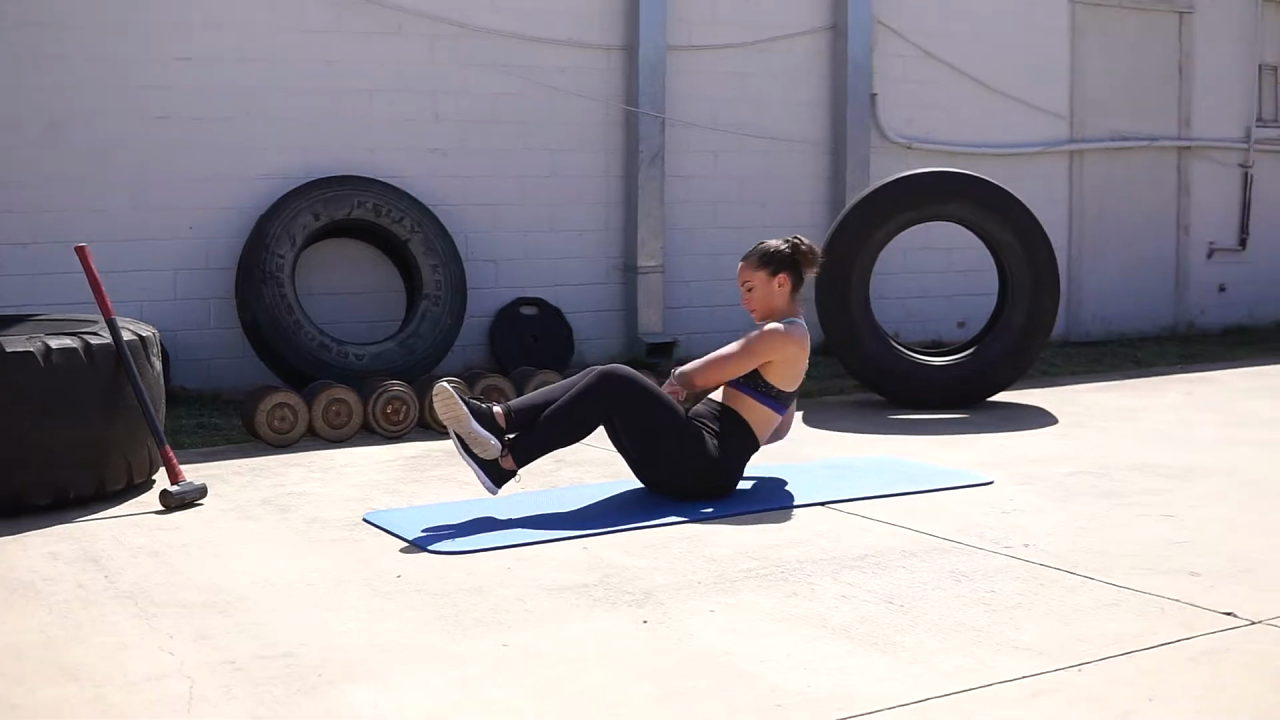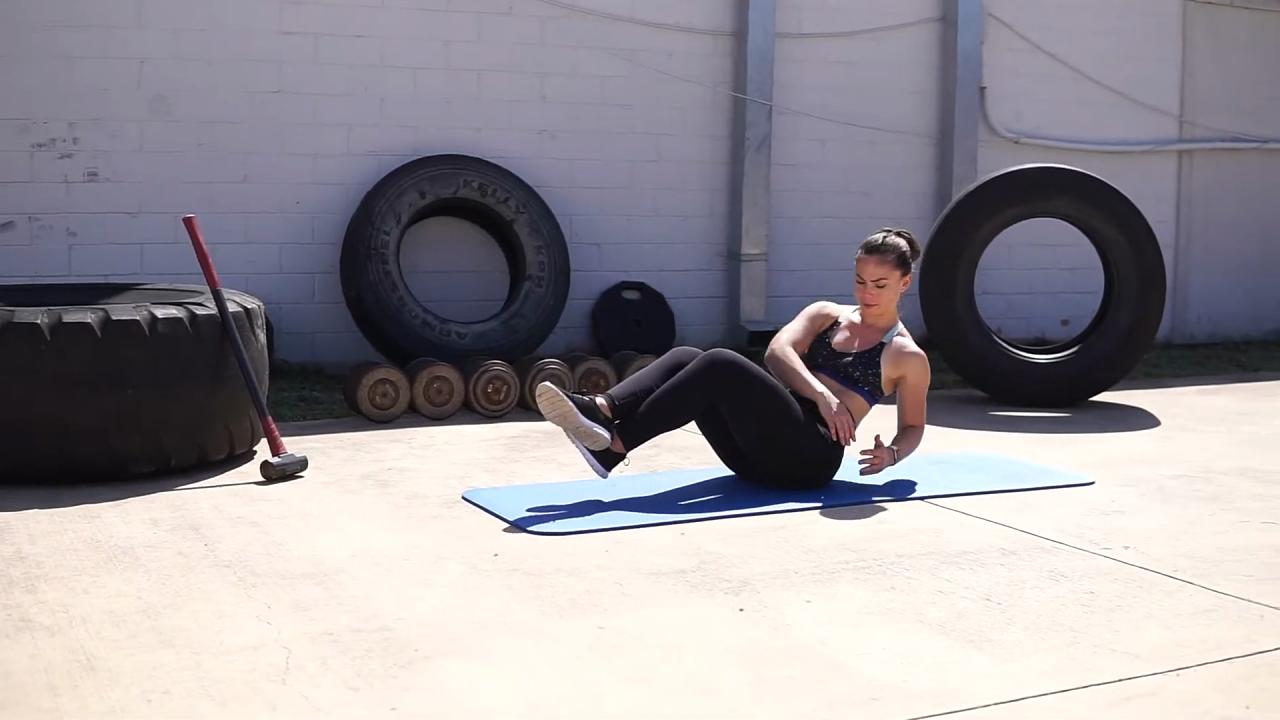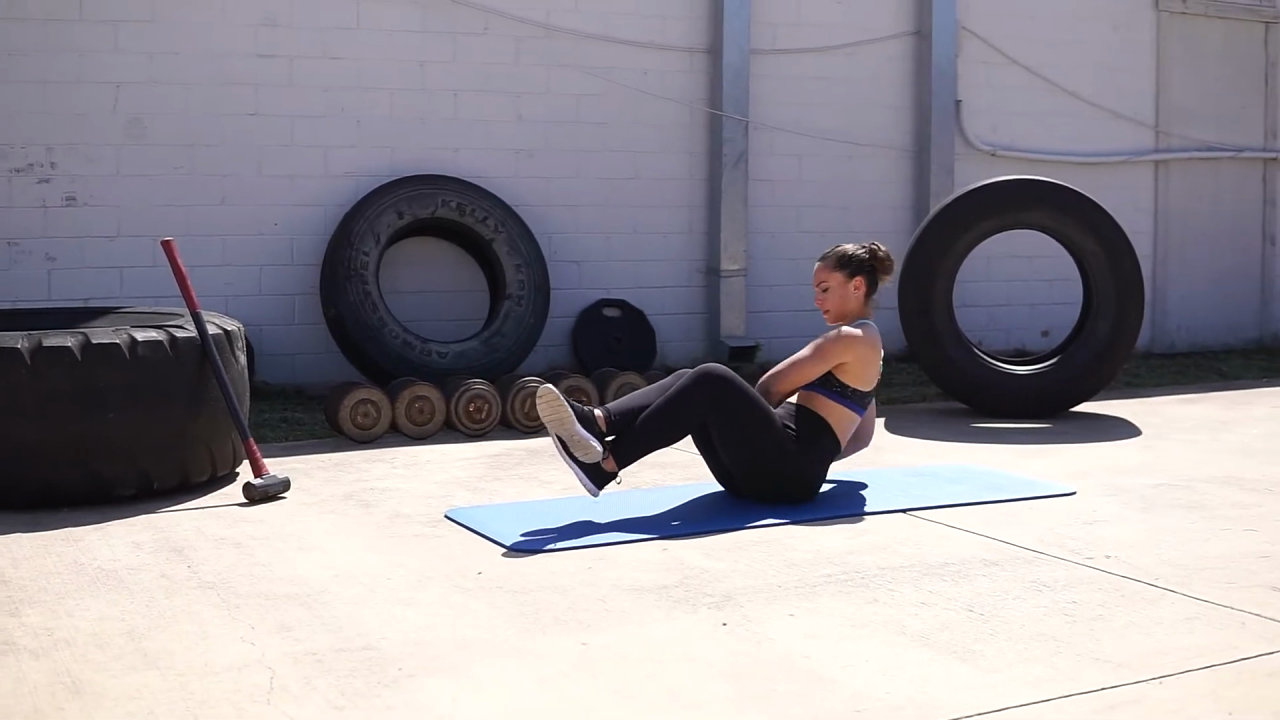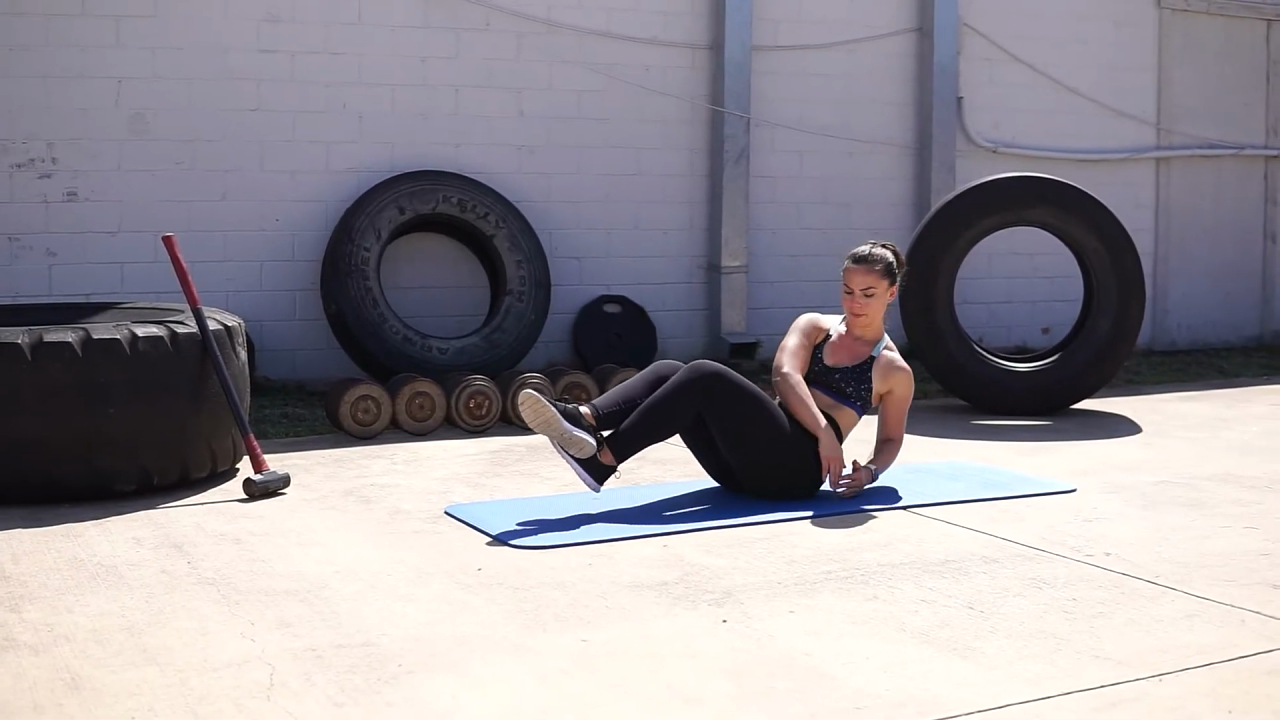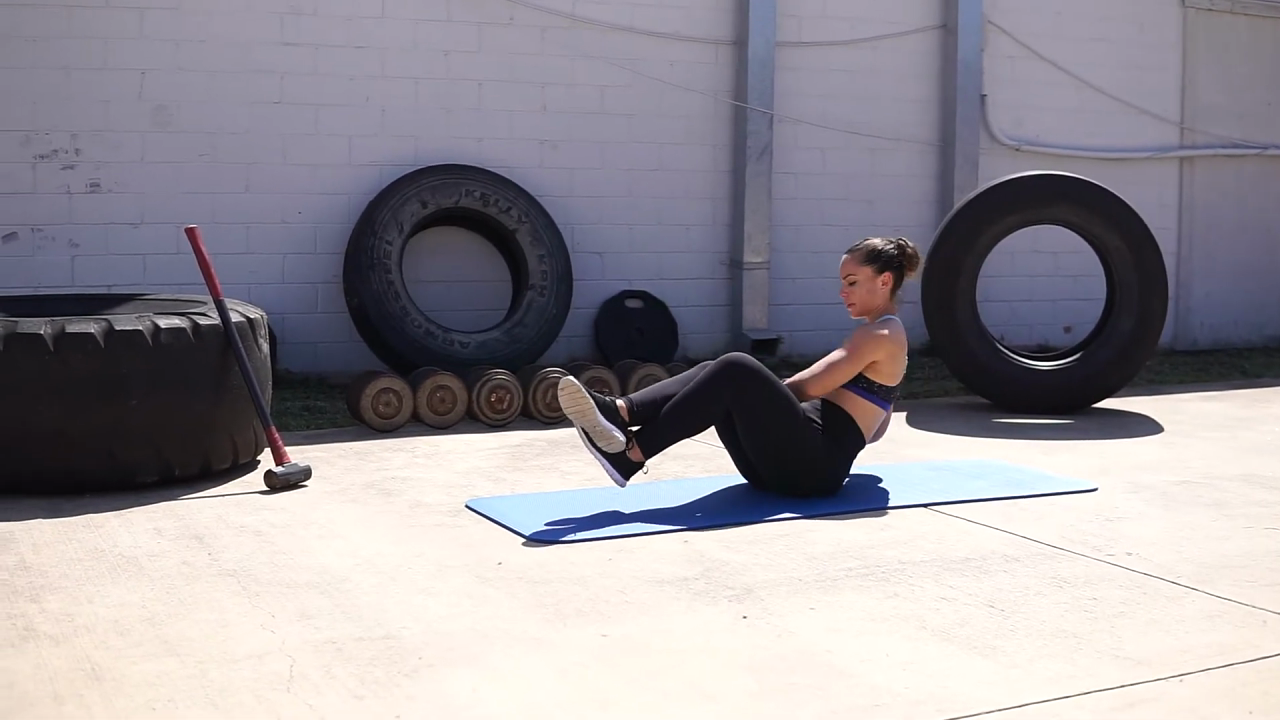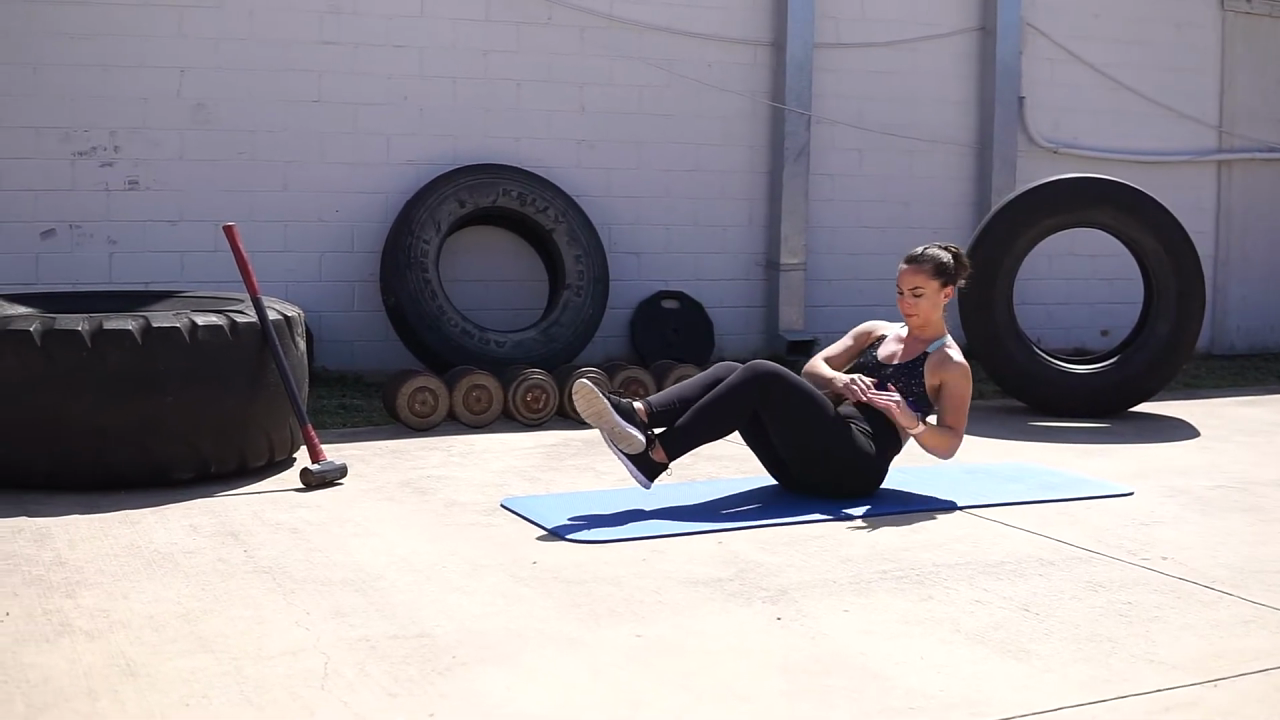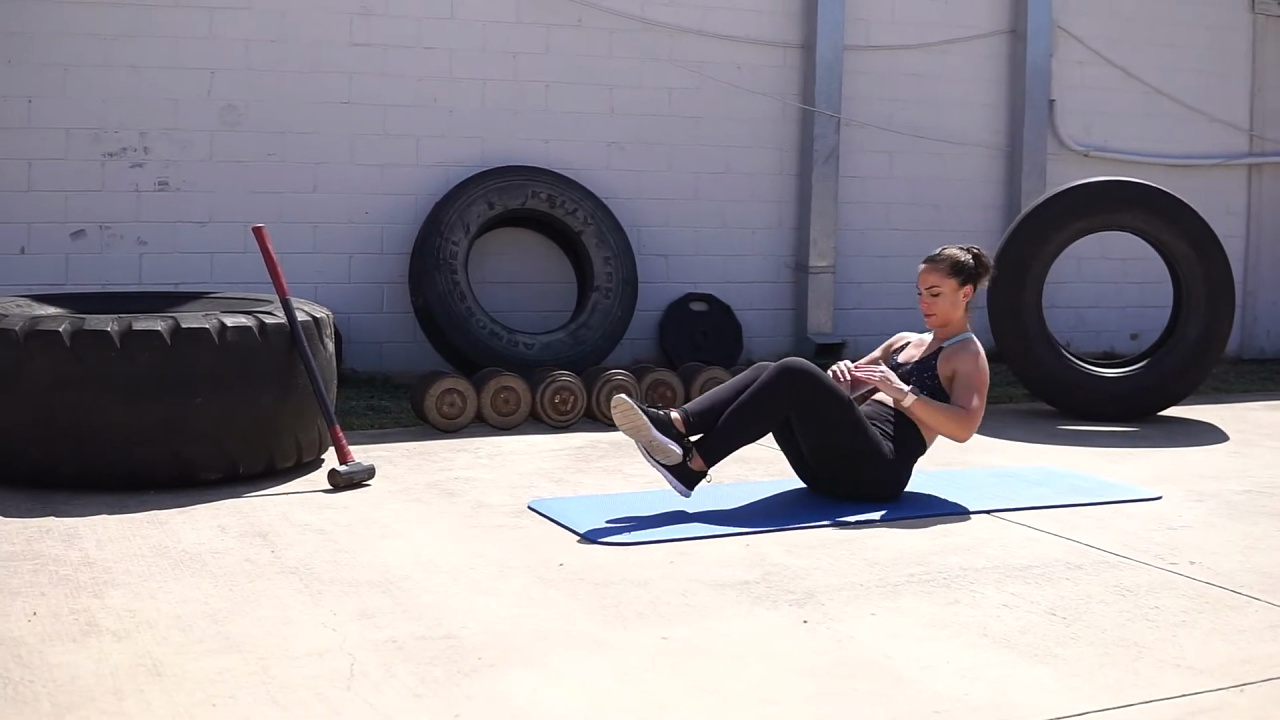
dt=0.7s
person 1, frame 1
left shoulder: (778, 337)
right shoulder: (786, 341)
left elbow: (696, 377)
right elbow: (778, 427)
left wrist: (676, 383)
left hip: (705, 468)
right hip: (690, 459)
left knee: (614, 381)
right knee: (598, 379)
left ankle: (506, 461)
right ankle: (496, 419)
person 1, frame 2
left shoulder: (907, 355)
right shoulder: (827, 315)
left elbow: (913, 428)
right elbow: (778, 353)
left wrist: (890, 454)
right wrist: (822, 395)
left hip: (808, 455)
right hip: (759, 453)
left knee: (720, 365)
right knee: (685, 358)
left ankle: (615, 444)
right ankle: (599, 409)
person 1, frame 3
left shoulder: (852, 339)
right shoulder: (858, 344)
left elbow: (777, 385)
right elbow: (861, 436)
left wrist: (741, 401)
left hip: (791, 471)
right hip: (765, 466)
left knee: (711, 380)
right knee: (686, 381)
left ankle: (606, 463)
right ankle: (595, 421)
person 1, frame 4
left shoulder: (895, 370)
right shoulder: (814, 327)
left elbow: (891, 440)
right elbow: (784, 376)
left wrist: (870, 472)
right wrist: (823, 432)
left hip: (794, 465)
right hip: (745, 463)
left knee: (704, 376)
right knee: (668, 372)
left ankle: (605, 458)
right ankle: (582, 419)
person 1, frame 5
left shoulder: (884, 335)
right shoulder: (872, 339)
left elbow: (817, 383)
right elbow: (876, 429)
left wrist: (780, 388)
left hip: (815, 465)
right hip: (775, 463)
left knee: (736, 369)
right knee: (712, 372)
left ankle: (632, 452)
right ankle: (618, 412)
person 1, frame 6
left shoulder: (952, 365)
right shoulder: (877, 332)
left elbow: (948, 443)
right elbow: (814, 370)
left wrist: (910, 422)
right wrist: (841, 381)
left hip: (853, 465)
right hip: (808, 464)
left knee: (761, 376)
right knee: (729, 373)
left ankle: (656, 454)
right ankle: (635, 414)
person 1, frame 7
left shoulder: (968, 357)
right shoulder: (907, 341)
left elbow: (963, 426)
right elbow: (846, 376)
left wrist: (905, 395)
right wrist: (845, 375)
left hip: (876, 468)
right hip: (833, 467)
left knee: (793, 372)
right knee: (764, 373)
left ankle: (693, 464)
right ankle: (671, 424)
